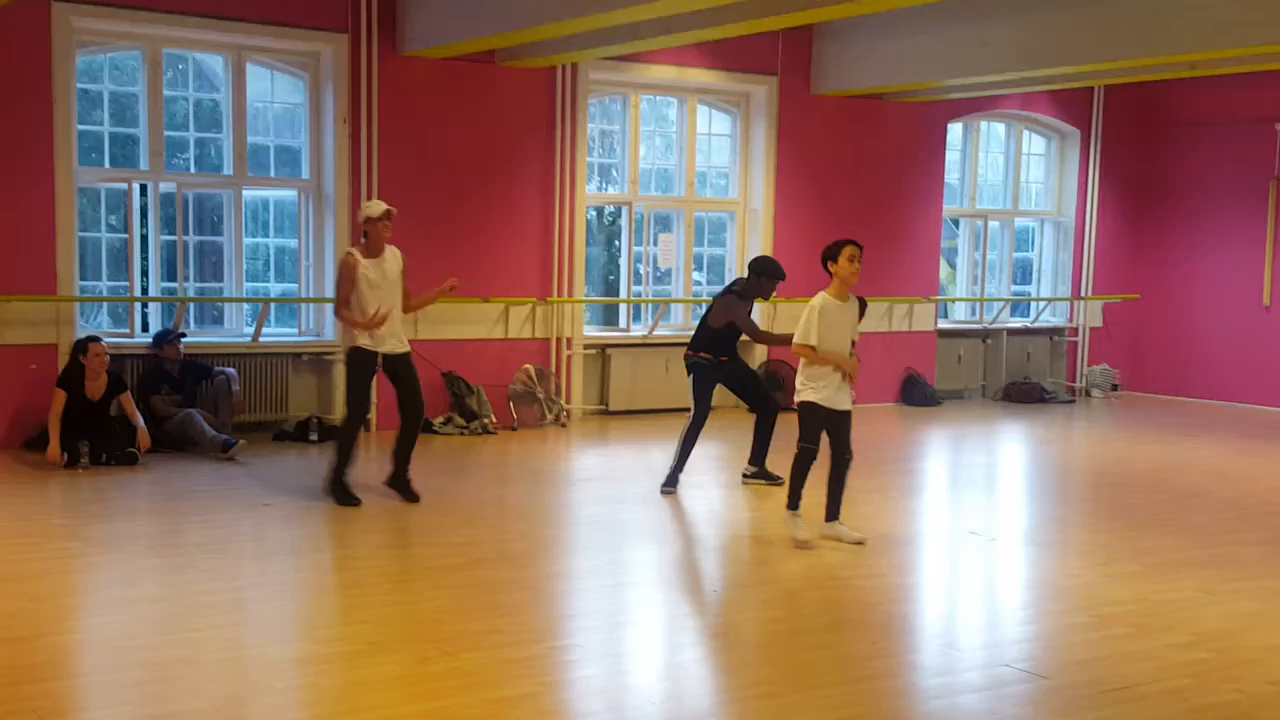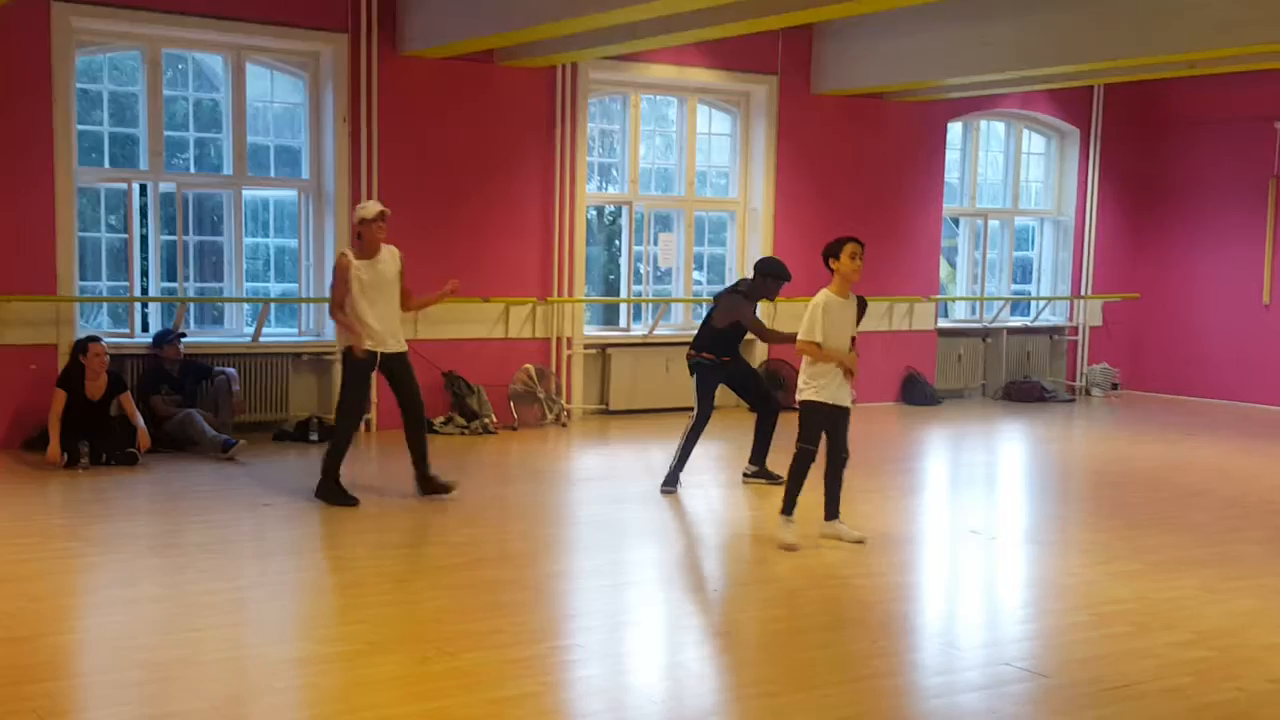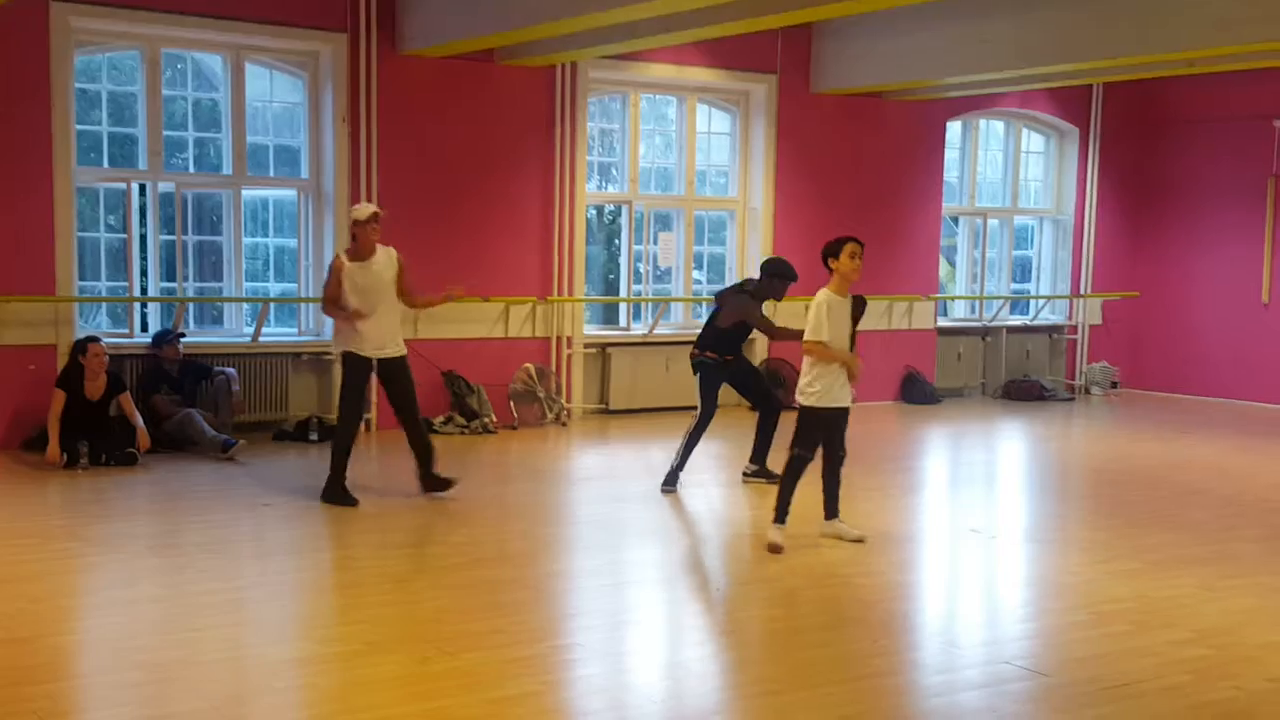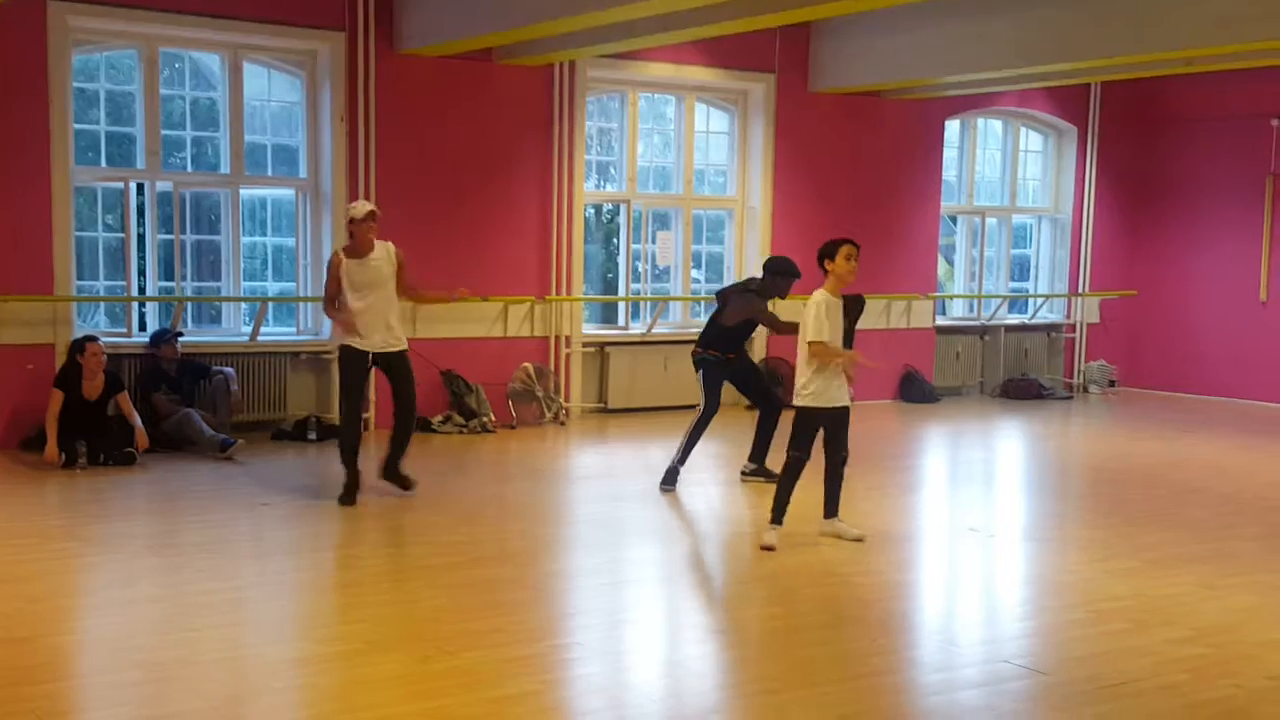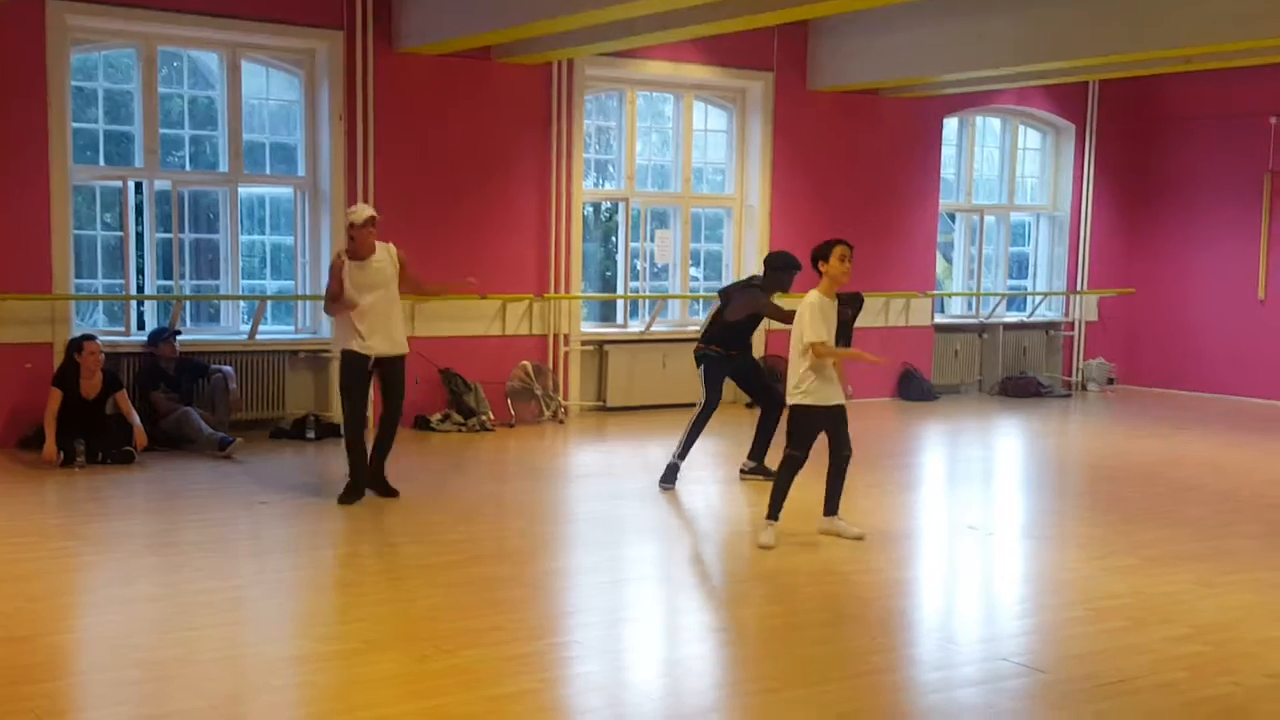
dt=0.1s
person 1, frame 1
left shoulder: (855, 304)
right shoulder: (819, 305)
right elbow: (801, 349)
left wrist: (852, 364)
right wrist: (838, 363)
left hip: (841, 396)
right hip: (813, 392)
left knee: (842, 457)
right knee: (808, 450)
left ankle: (832, 522)
right ankle: (793, 513)
person 1, frame 2
left shoulder: (853, 301)
right shoulder: (821, 302)
right elbow: (805, 346)
left wrist: (852, 359)
right wrist: (842, 358)
left hip: (840, 393)
right hip: (814, 390)
left knee: (838, 455)
right knee: (807, 451)
left ankle: (831, 521)
right ankle: (786, 519)
person 1, frame 3
left shoulder: (847, 301)
right shoulder: (823, 301)
right elbow: (812, 347)
left wrist: (849, 363)
right wrist: (847, 358)
left hip: (840, 394)
right hip: (816, 393)
left knee: (835, 457)
right knee: (800, 457)
left ankle: (831, 520)
right ankle: (778, 525)
person 1, frame 4
left shoulder: (839, 301)
right shoulder: (819, 301)
right elbow: (816, 348)
left wrist: (845, 364)
right wrist: (850, 356)
left hip: (837, 394)
right hip: (812, 395)
left knee: (838, 456)
right knee: (797, 458)
left ankle: (830, 519)
right ankle: (774, 526)
person 1, frame 5
left shoulder: (833, 302)
right shoulder: (812, 302)
right elbow: (818, 349)
left wrist: (837, 369)
right wrist: (855, 354)
left hip: (830, 393)
right hip: (806, 394)
left knee: (842, 451)
right knee: (795, 457)
left ankle: (830, 517)
right ankle: (770, 521)
person 2, frame 1
left shoulder: (397, 257)
right shoulder: (352, 261)
right elbow: (340, 308)
left wrist: (441, 292)
right wrist: (363, 325)
left hip: (396, 345)
right hip: (362, 346)
left knee: (414, 409)
right knee: (358, 413)
left ankle: (400, 474)
right ankle: (338, 479)
person 2, frame 2
left shoulder: (395, 256)
right shoulder: (346, 262)
right elbow: (335, 309)
left wrist: (442, 294)
right wrist: (352, 331)
left hip: (394, 344)
right hip: (359, 346)
left knee: (415, 408)
right knee: (350, 413)
left ankle: (423, 476)
right ankle: (329, 481)
person 2, frame 3
left shoulder: (393, 258)
right shoulder: (340, 264)
left elbow: (409, 299)
right elbow: (327, 304)
left wrist: (444, 298)
right wrist: (344, 315)
left hip: (391, 347)
right hip: (355, 350)
left knee: (409, 413)
right knee: (350, 415)
left ankle: (427, 474)
right ankle: (335, 484)
person 2, frame 4
left shoulder: (392, 253)
right shoulder: (339, 261)
left elbow: (411, 293)
right elbow: (329, 303)
left wrist: (451, 297)
right wrist: (339, 316)
left hip: (392, 342)
right hip: (354, 345)
left knee: (407, 407)
right knee: (351, 412)
left ankle: (392, 466)
right ankle: (351, 479)
person 2, frame 5
left shoulder: (394, 255)
right shoulder: (340, 263)
left elbow: (416, 288)
right elbow: (329, 306)
right wrist: (339, 307)
left hip: (392, 345)
right hip: (355, 348)
left knee: (392, 414)
right knee: (355, 414)
left ankle: (376, 472)
right ankle: (357, 477)
person 3, frame 1
left shoulder: (744, 288)
right shoulder: (732, 303)
left elbow: (717, 300)
right elbow: (759, 337)
left hip: (728, 358)
right hip: (703, 361)
left knee: (769, 407)
right knee: (700, 413)
left ankle: (754, 468)
right ankle: (675, 472)
person 3, frame 2
left shoulder: (747, 288)
right shoulder: (738, 302)
left elbow: (717, 298)
right elbow: (765, 336)
left hip: (731, 358)
right hip: (705, 361)
left knee: (770, 406)
right knee: (702, 413)
left ankle: (755, 467)
right ankle: (675, 471)
person 3, frame 3
left shoulder: (751, 287)
right shoulder: (744, 303)
left elbow: (719, 296)
right elbow: (773, 334)
left hip: (733, 357)
right hip: (708, 359)
left knee: (771, 406)
right knee: (706, 411)
left ankle: (755, 467)
right ankle: (675, 470)
person 3, frame 4
left shoulder: (754, 286)
right shoulder: (750, 301)
left elbow: (721, 295)
right elbow: (780, 328)
left hip: (735, 356)
right hip: (710, 357)
left knee: (773, 405)
right knee: (708, 408)
left ankle: (754, 466)
right ankle: (675, 467)
person 3, frame 5
left shoulder: (756, 284)
right shoulder: (754, 296)
left elbow: (723, 292)
right elbow: (787, 317)
left hip: (738, 353)
right hip: (712, 353)
left knee: (774, 403)
right knee: (709, 405)
left ankle: (753, 464)
right ankle: (675, 464)
